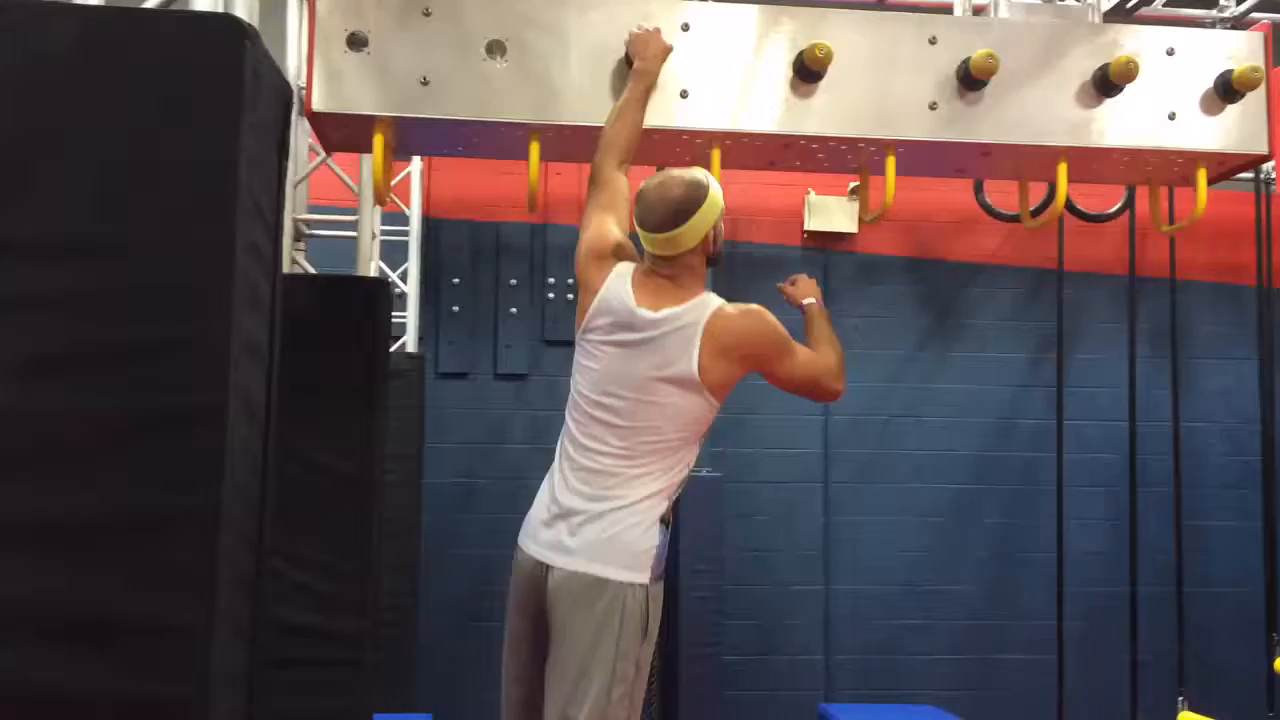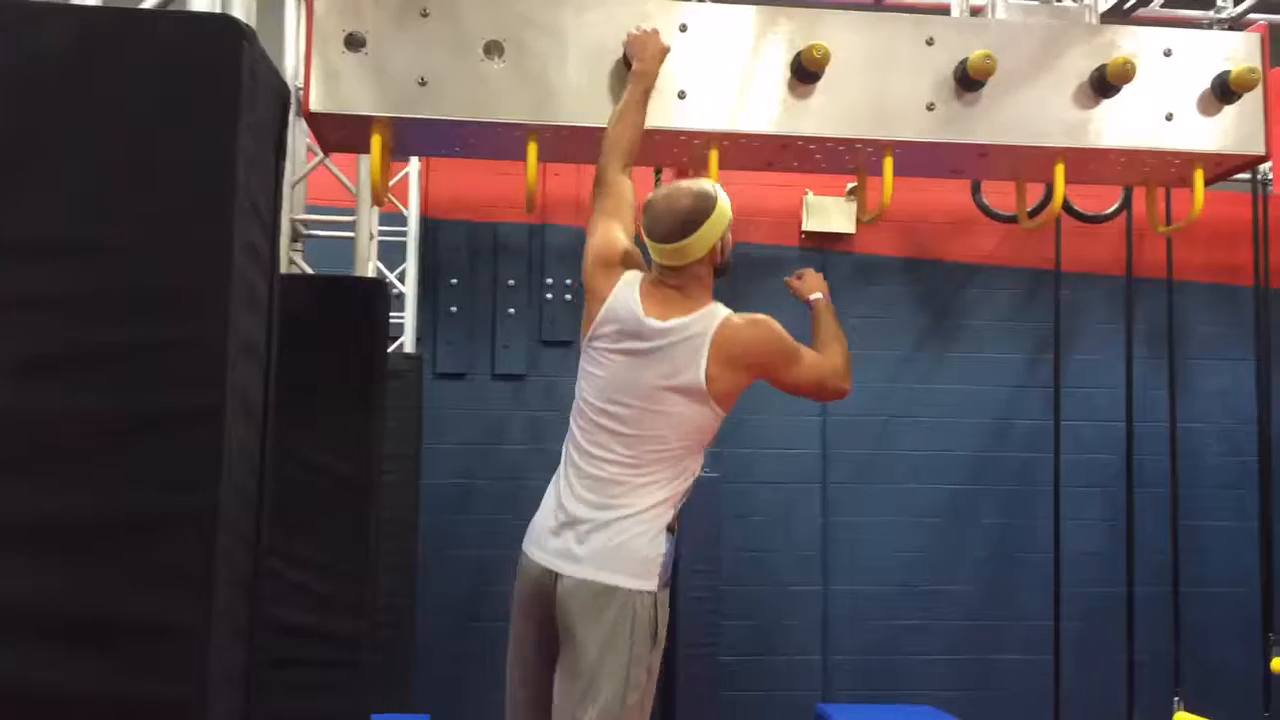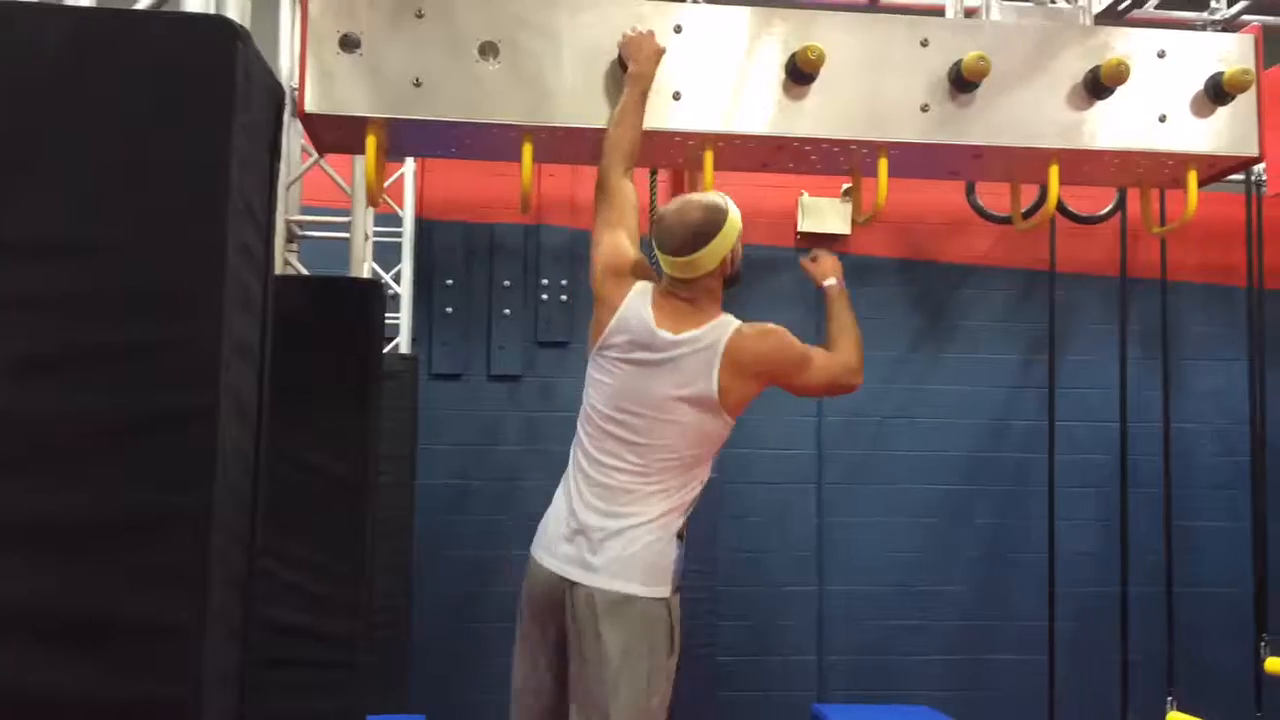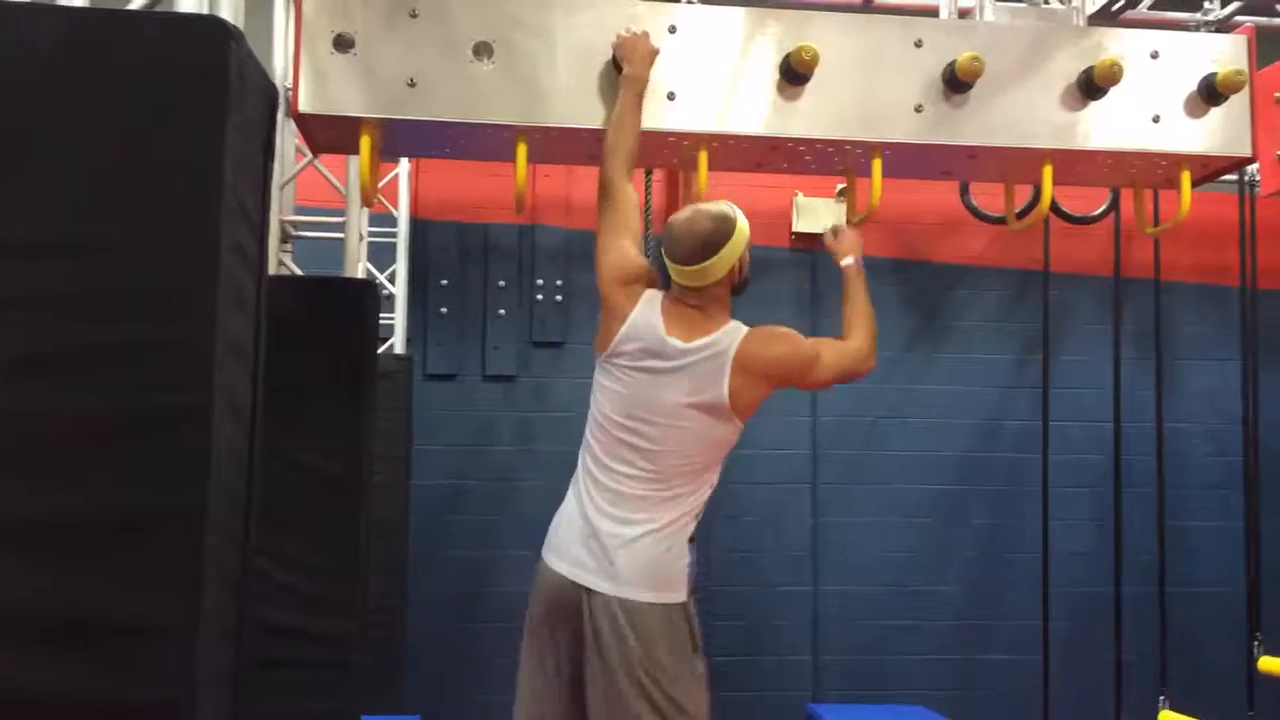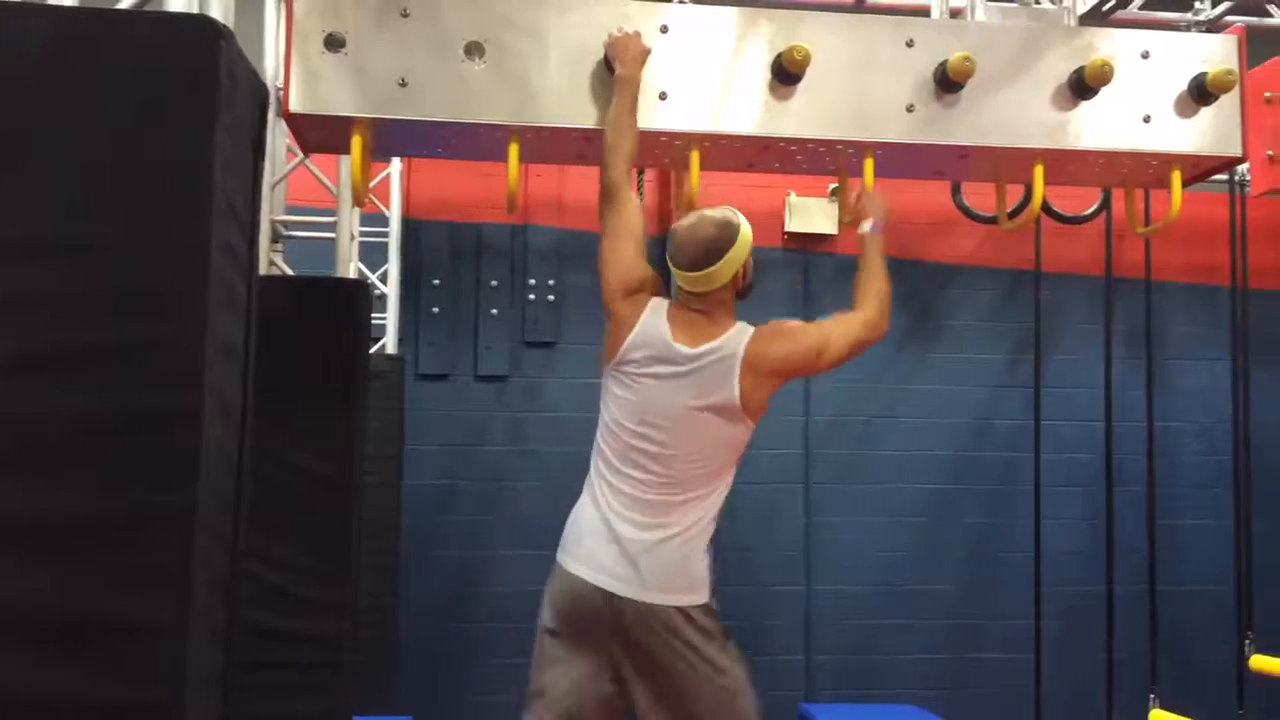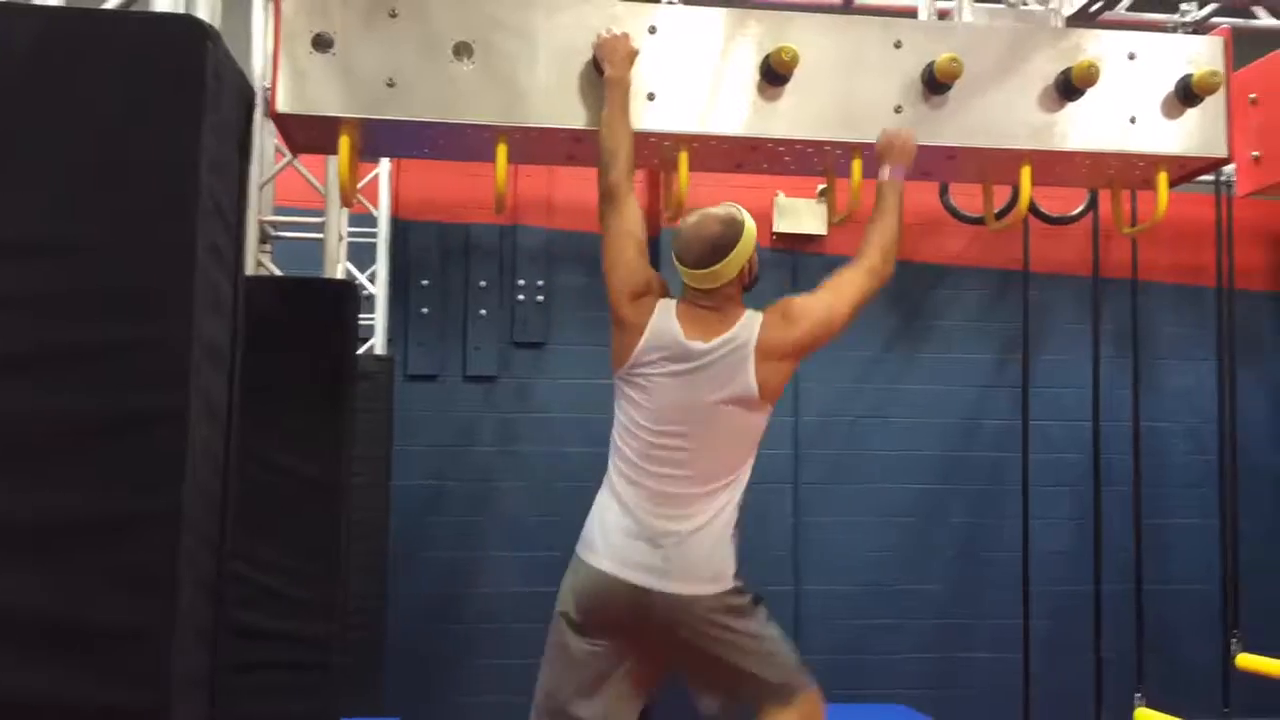
dt=0.1s
person 1, frame 1
left shoulder: (602, 279)
right shoulder: (736, 330)
left elbow: (607, 167)
right elbow: (830, 381)
left wrist: (644, 72)
right wrist: (813, 304)
left hip: (539, 551)
right hip: (613, 570)
person 1, frame 2
left shoulder: (608, 287)
right shoulder: (742, 340)
left elbow: (612, 171)
right elbow: (836, 379)
left wrist: (643, 73)
right wrist: (820, 298)
left hip: (542, 556)
right hip: (619, 577)
person 1, frame 3
left shoulder: (618, 298)
right shoulder: (749, 351)
left elbow: (612, 177)
right elbow: (847, 369)
left wrist: (640, 74)
right wrist: (833, 285)
left hip: (552, 563)
right hip: (630, 585)
person 1, frame 4
left shoulder: (624, 306)
right shoulder: (758, 355)
left elbow: (615, 181)
right elbow: (859, 353)
left wrist: (635, 74)
right wrist: (849, 260)
left hip: (562, 568)
right hip: (643, 590)
person 1, frame 5
left shoulder: (631, 318)
right shoulder: (761, 355)
left elbow: (616, 187)
right elbow: (871, 320)
left wrist: (628, 75)
right wrist: (870, 229)
left hip: (579, 579)
right hip: (665, 597)
person 1, frame 6
left shoulder: (639, 319)
right shoulder: (774, 340)
left elbow: (614, 188)
right elbow: (873, 268)
left wrist: (616, 75)
right wrist: (892, 173)
left hip: (601, 574)
right hip: (695, 590)
